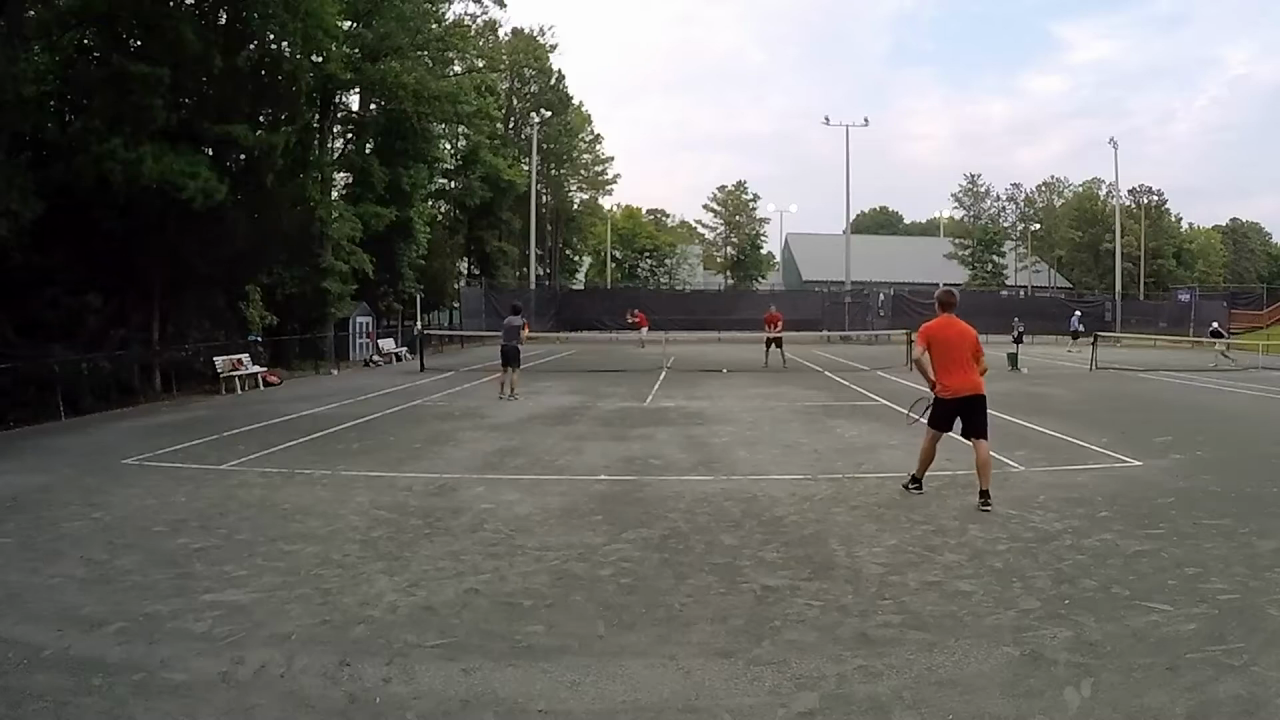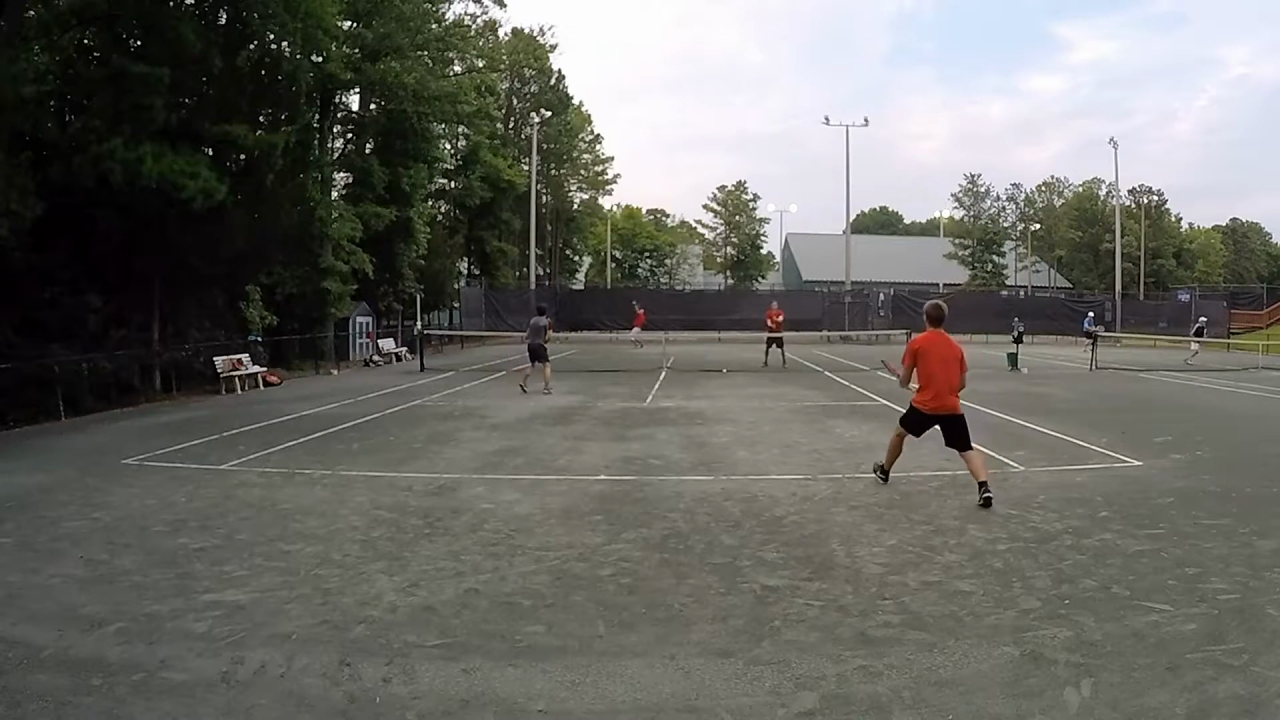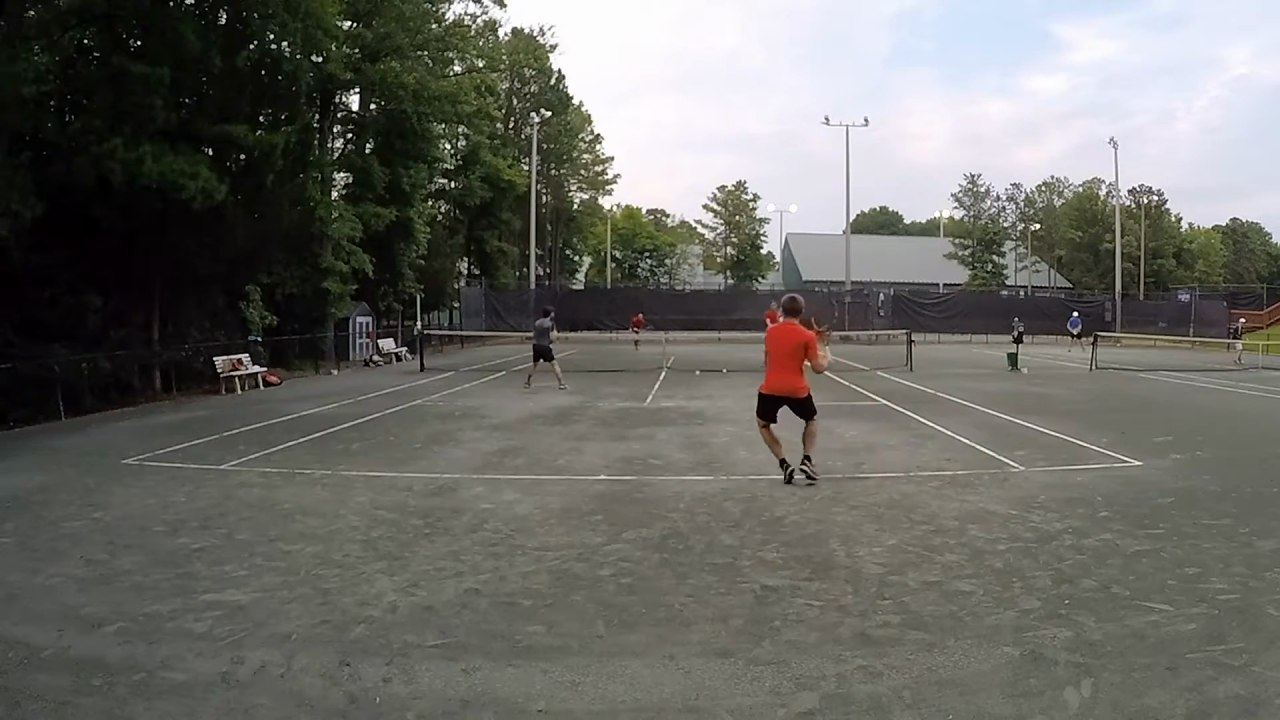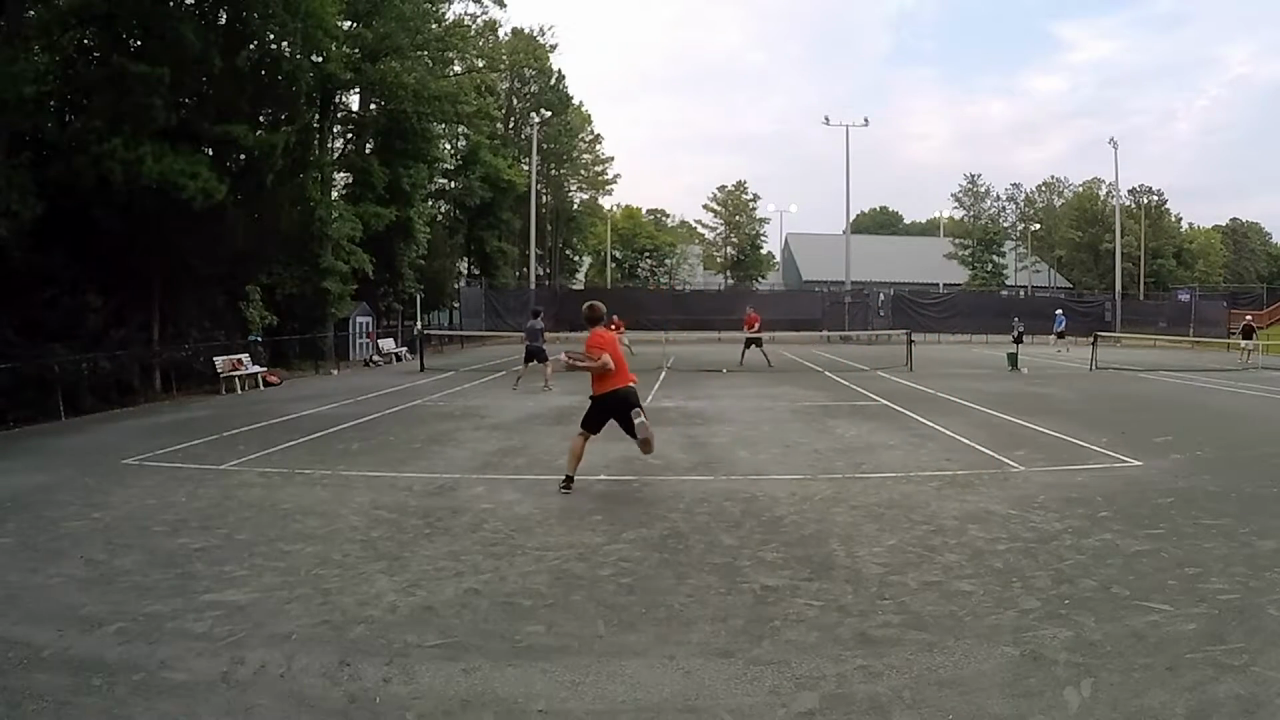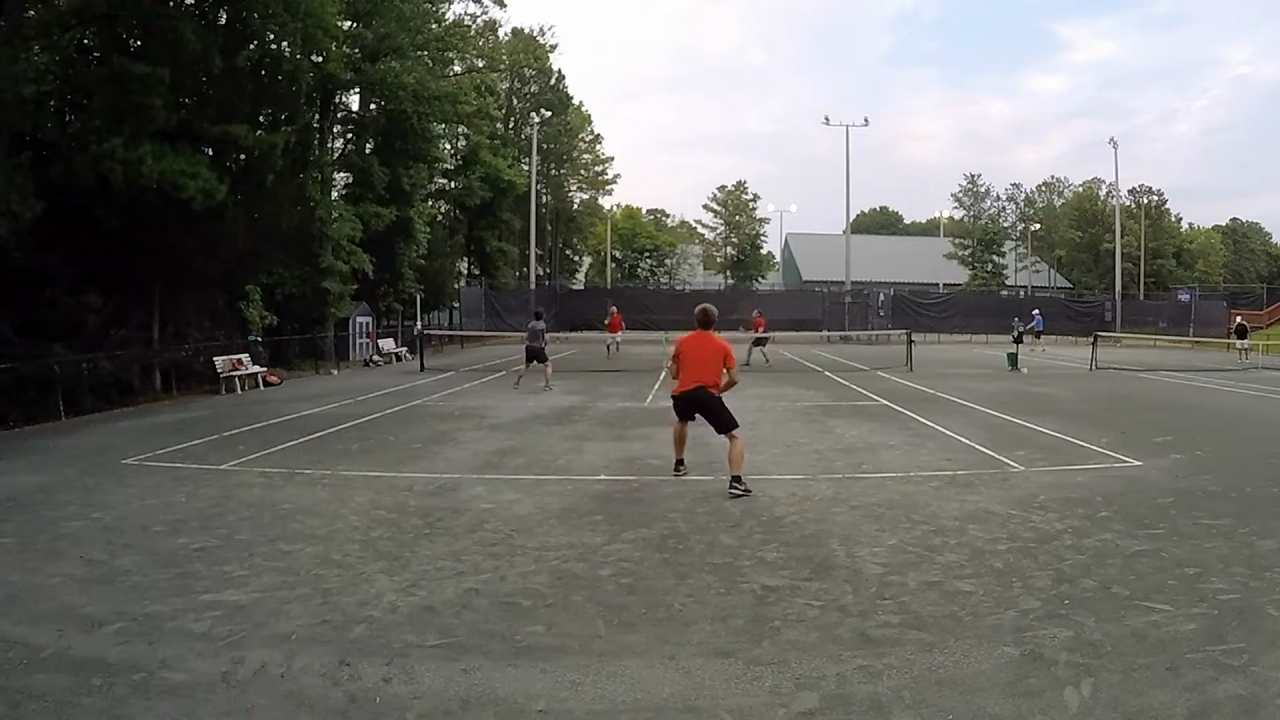
dt=1s
person 1, frame 1
left shoulder: (929, 329)
right shoulder: (970, 331)
left elbow: (917, 357)
right elbow: (983, 367)
left wrist: (931, 381)
left hip: (948, 393)
right hip: (975, 391)
left knee: (932, 438)
right knee: (980, 442)
left ankle: (916, 481)
right ankle: (985, 495)
person 1, frame 2
left shoulder: (916, 342)
right shoulder: (956, 347)
left elbow: (904, 382)
right elbow: (962, 384)
left wrist: (900, 376)
left hip: (924, 405)
right hip: (952, 408)
left knee: (899, 433)
right knee: (967, 451)
left ankle: (884, 471)
right ankle: (983, 486)
person 1, frame 3
left shoulder: (770, 331)
right shoulder: (808, 336)
right elbow: (819, 368)
right wrist: (825, 357)
left hip: (770, 389)
right hip: (797, 391)
left knee: (763, 425)
right knee: (811, 422)
left ankle: (785, 464)
right ankle: (807, 461)
person 1, frame 4
left shoulder: (593, 339)
right shoulder: (609, 335)
left elbow: (607, 366)
left wrist: (576, 365)
right wrist: (576, 362)
left hip: (606, 395)
right hip: (627, 392)
left knee: (582, 435)
right knee: (647, 448)
left ankle: (568, 480)
right ankle: (637, 417)
person 1, frame 5
left shoulder: (682, 342)
right shoulder: (723, 346)
left elbow: (674, 374)
right elbow: (734, 379)
right wrist: (718, 390)
left hip: (682, 395)
right hip: (708, 396)
left knee: (682, 422)
right knee: (734, 437)
left ankle: (679, 464)
right ankle: (736, 482)
